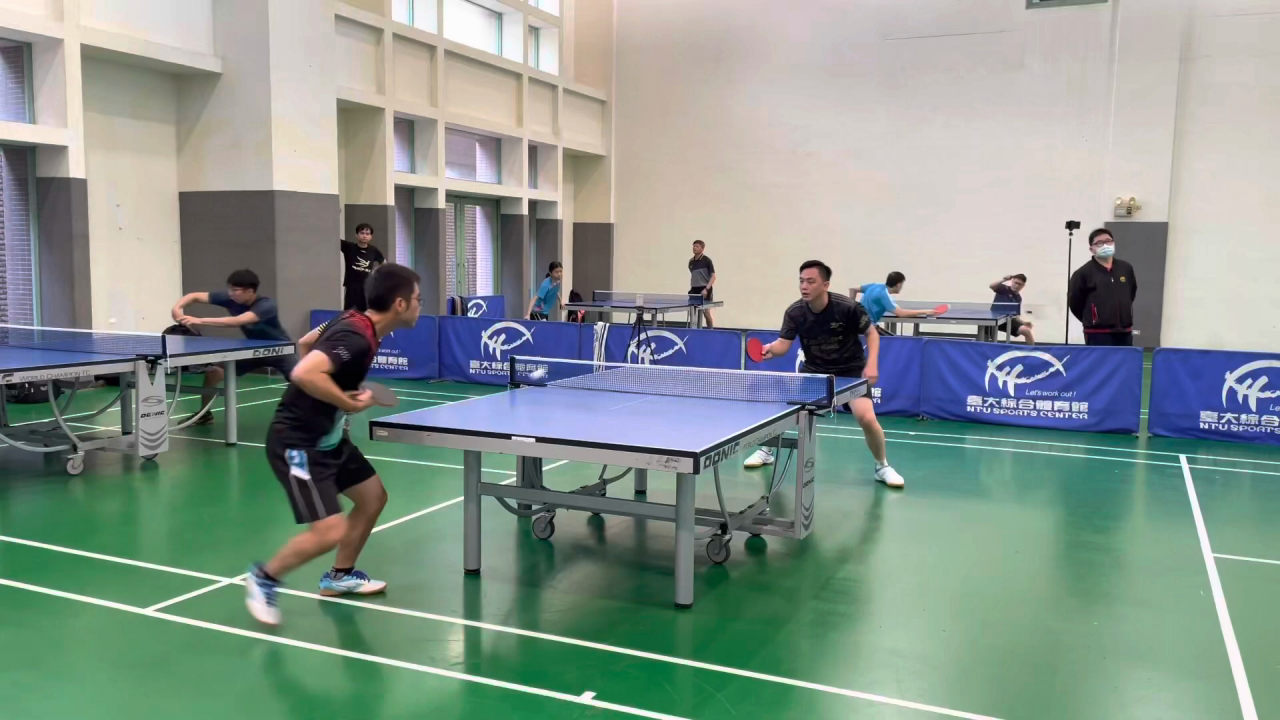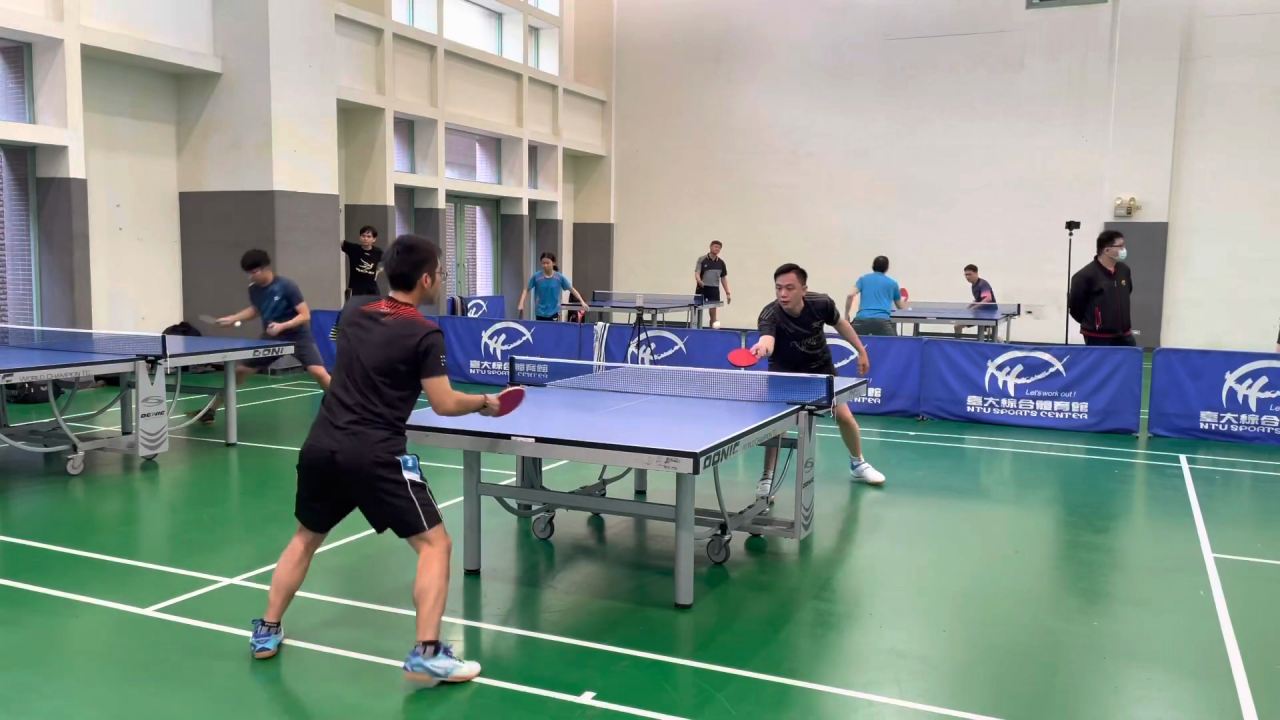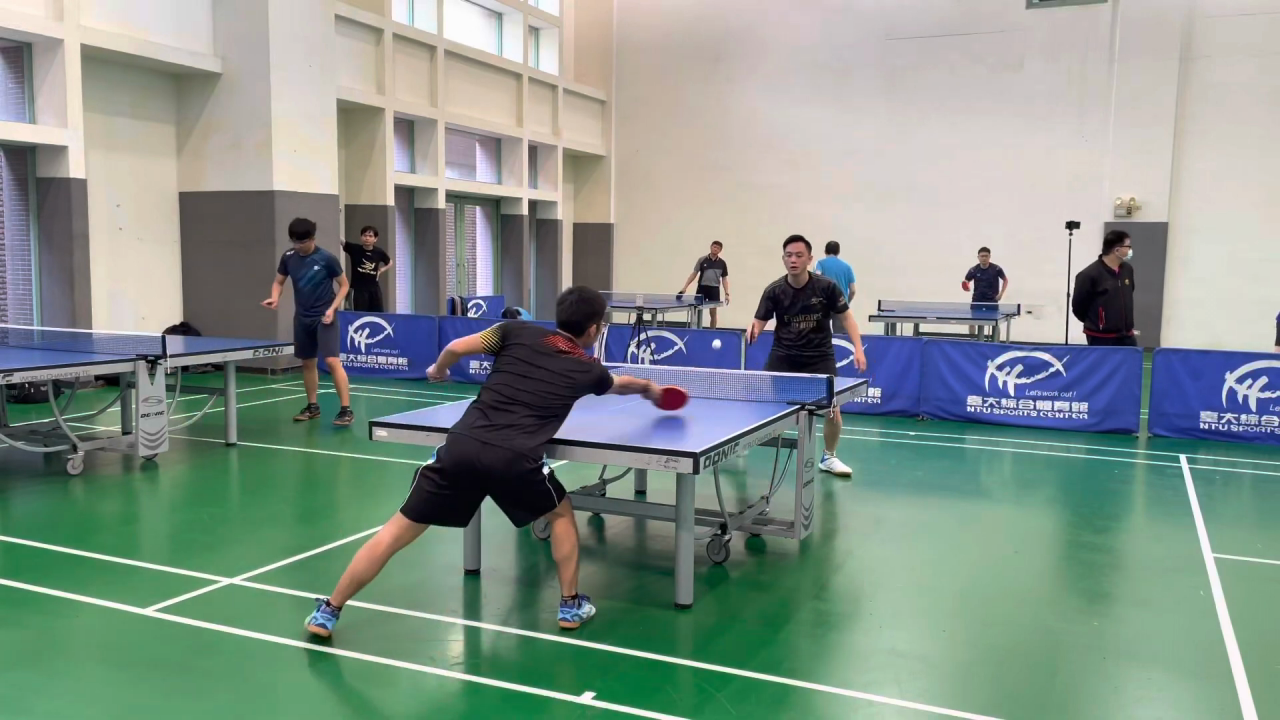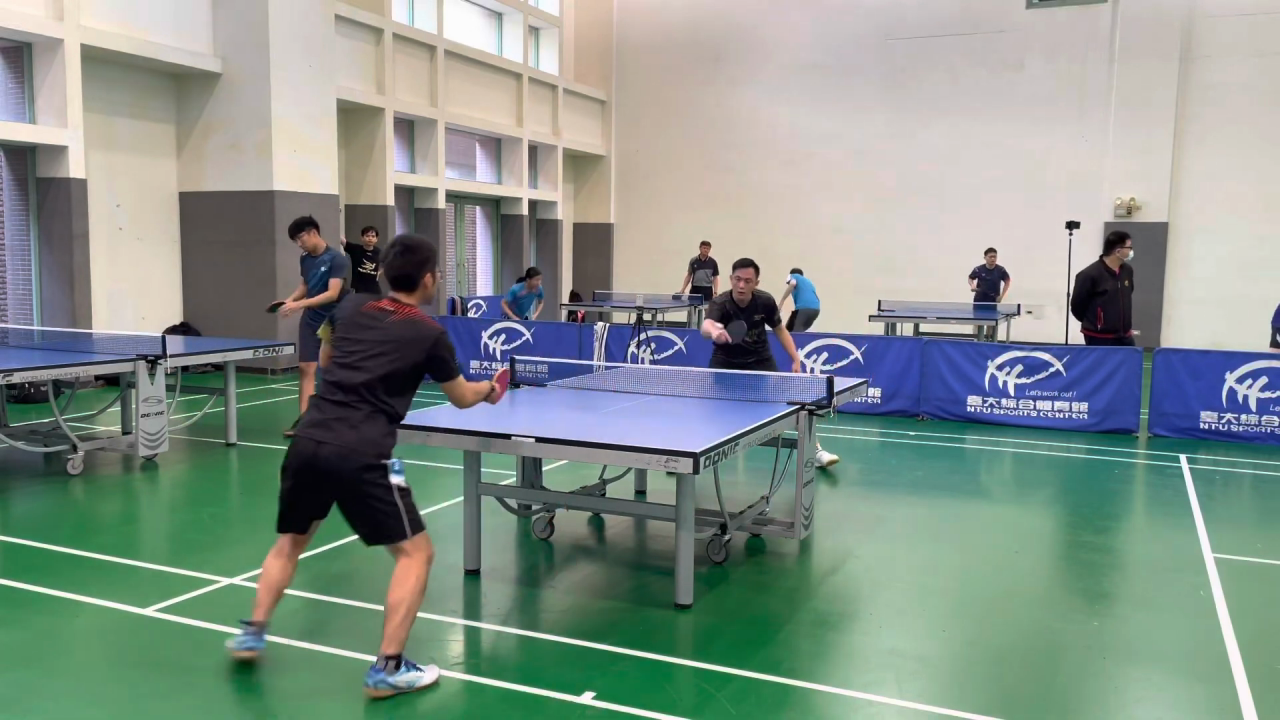
dt=0.7s
person 1, frame 1
left shoulder: (351, 324)
right shoulder: (356, 338)
left elbow: (307, 344)
right elbow: (305, 374)
right wrist: (347, 402)
left hip: (326, 438)
right hip: (296, 441)
left knee: (375, 497)
right knee: (331, 532)
left ankle: (340, 577)
right ankle: (265, 576)
person 1, frame 2
left shoulder: (352, 312)
right shoulder: (425, 334)
right elbow: (445, 404)
right wrist: (484, 403)
left hip: (320, 445)
right hip: (376, 454)
left knee: (306, 537)
right knee: (434, 544)
left ankle: (266, 631)
right ankle: (427, 652)
person 1, frame 3
left shoulder: (520, 331)
right shoulder: (589, 367)
left elbow: (457, 348)
right elbow: (621, 385)
left wrist: (438, 368)
right wrist: (647, 387)
left hip: (464, 447)
right hip: (516, 460)
left knee: (400, 529)
right knee: (562, 517)
left ankle: (328, 611)
right ankle: (571, 605)
person 1, frame 4
left shoulder: (349, 308)
right shoulder: (430, 334)
right elbow: (462, 398)
right wrist: (488, 390)
left hip: (309, 445)
right hip: (363, 456)
left knee: (291, 541)
right knee: (416, 552)
left ankle: (253, 633)
right ankle: (389, 666)
person 2, frame 1
left shoulder: (847, 308)
right shoulder: (795, 312)
left elbow: (872, 334)
right elbow: (783, 342)
left wrist: (871, 364)
right wrist: (770, 349)
left hip: (850, 370)
right hip: (814, 370)
left knee: (865, 417)
left ankle: (882, 467)
right ankle: (768, 451)
person 2, frame 2
left shoulder: (821, 303)
right shoulder: (770, 315)
left elbow: (840, 323)
right elbow: (766, 343)
left wrist: (861, 351)
right wrist: (760, 349)
left hip: (820, 366)
right hip: (785, 371)
left knee: (845, 417)
left ankle: (858, 463)
right ankle: (767, 478)
person 2, frame 3
left shoulder: (826, 286)
right shoulder: (774, 291)
left elbow: (845, 316)
right elbow: (759, 321)
left wrist: (859, 349)
right wrist: (753, 330)
left hip: (819, 356)
right hip: (784, 355)
left knee: (832, 410)
left ankle: (828, 458)
person 2, frame 4
left shoulder: (765, 301)
right shoulder: (719, 303)
left elbow: (779, 330)
right elbow: (705, 325)
left wrist: (796, 359)
right wrist: (714, 332)
left hip: (760, 359)
right hip: (727, 361)
left ankle: (815, 451)
person 3, frame 1
left shoulder: (267, 305)
right shoulder: (229, 299)
left elbow: (237, 321)
right elbow: (196, 296)
left wrist: (200, 321)
right wrist: (177, 308)
right knee: (213, 374)
right ankle: (205, 414)
person 3, frame 2
left shoulder: (286, 286)
right shoulder: (253, 289)
left elbow: (305, 316)
left wrist: (282, 326)
right wrist: (233, 319)
left hip: (298, 337)
right hip: (271, 340)
left knee: (319, 373)
right knee: (238, 371)
right ankle: (210, 411)
person 3, frame 3
left shoulder: (327, 259)
right shoulder: (288, 257)
left elbow: (344, 285)
right elbow: (278, 282)
left wrist: (333, 309)
right wrist: (274, 297)
left hip: (325, 317)
right hip: (302, 318)
left knee: (332, 361)
right knee: (308, 363)
left ankle: (346, 410)
right ankle: (313, 406)
person 3, frame 4
left shoulder: (337, 259)
right shoulder: (305, 258)
left elbow: (333, 293)
left wrist: (300, 304)
right wrist: (291, 300)
right hip: (310, 321)
right knee: (307, 369)
right ankle: (304, 418)
